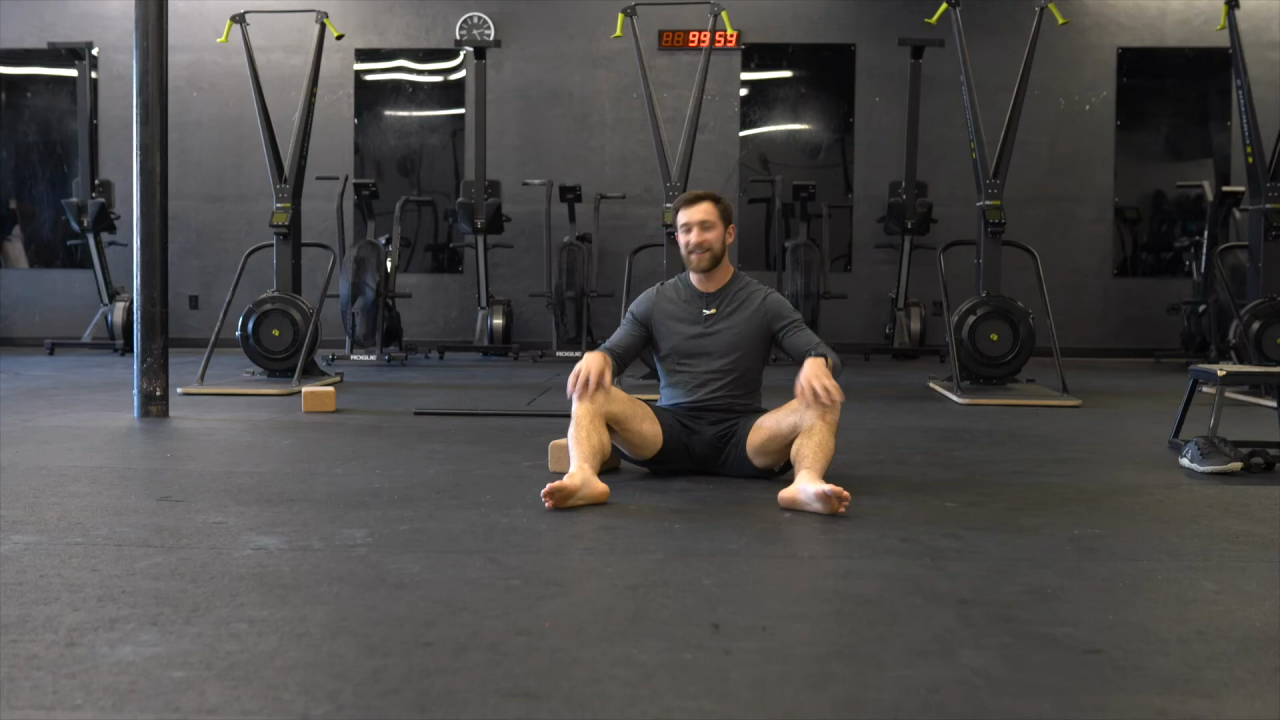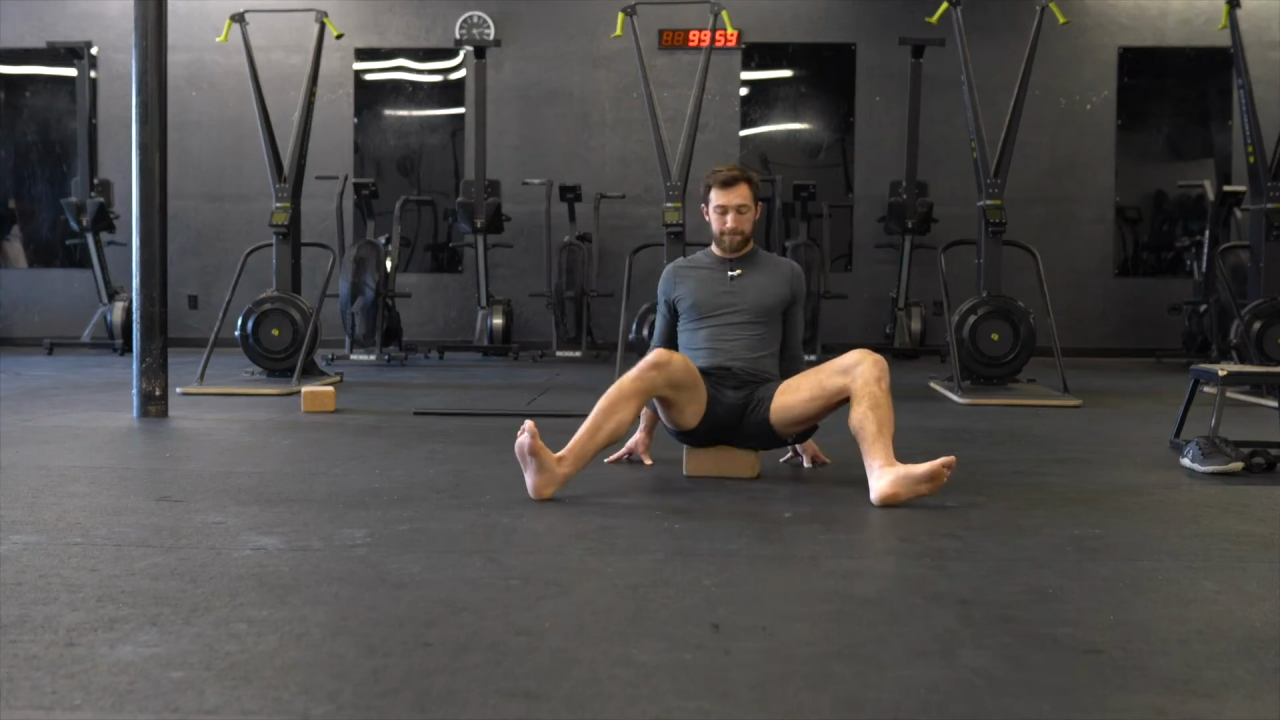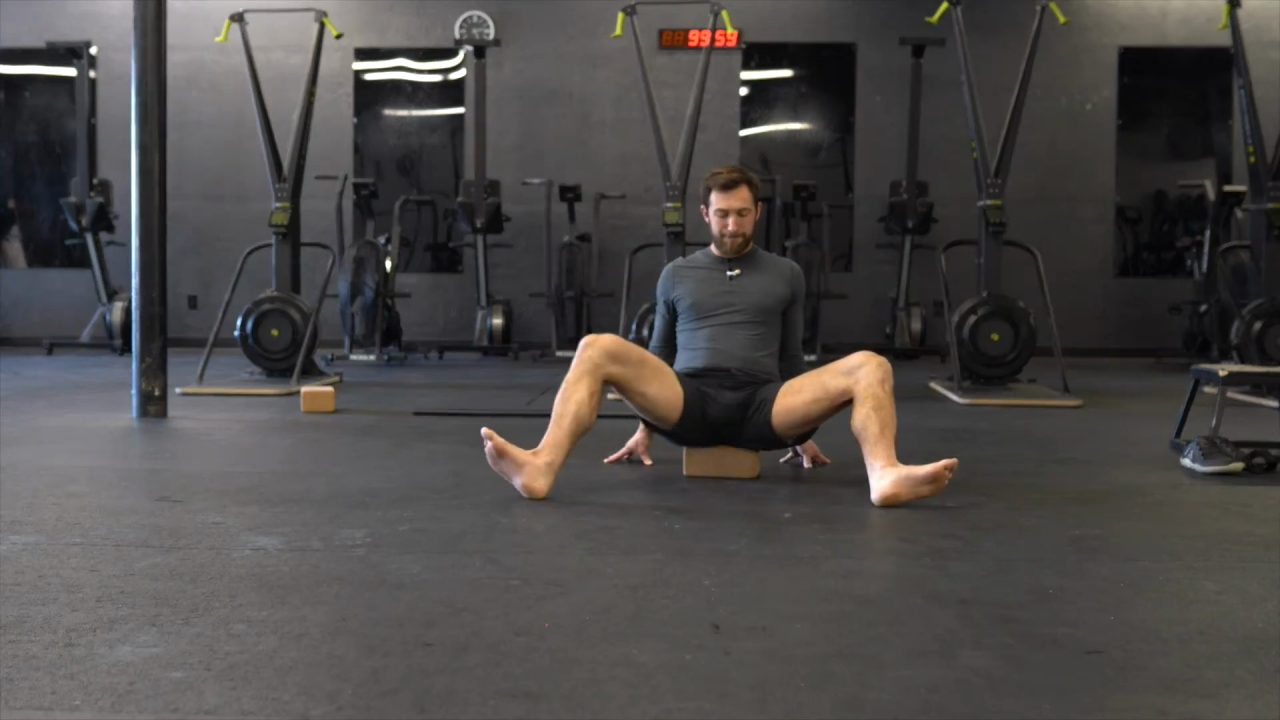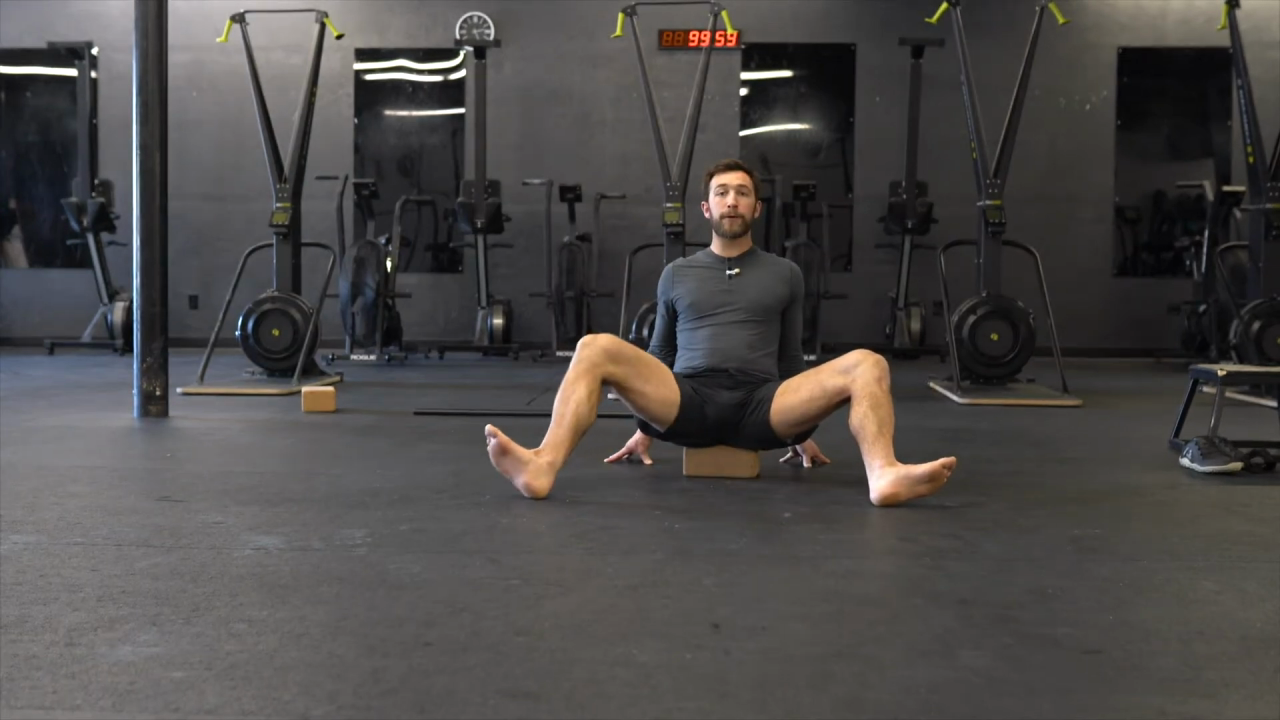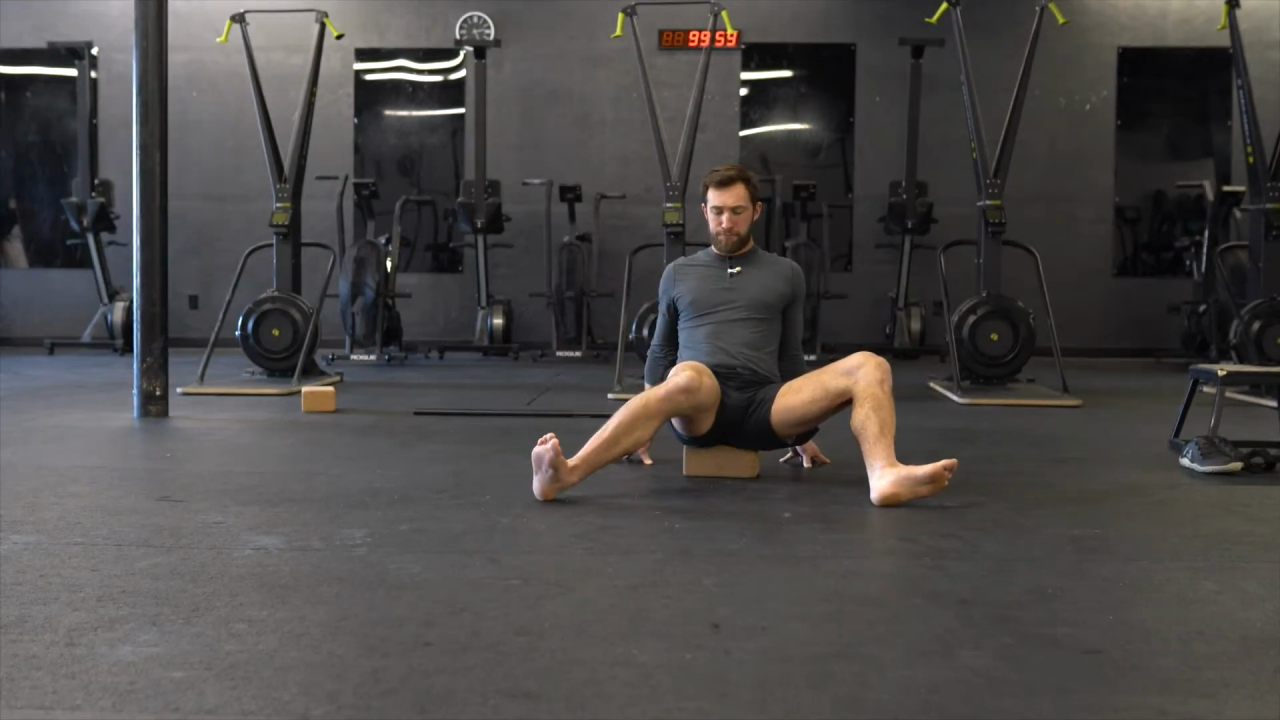
dt=1s
person 1, frame 1
left shoulder: (765, 304)
right shoulder: (654, 303)
left elbow: (823, 355)
right elbow: (613, 354)
left wrist: (816, 361)
right wrist: (594, 358)
left hip: (739, 436)
right hip: (672, 433)
left knee: (820, 402)
right knee: (592, 393)
left ankle: (806, 485)
right ankle: (583, 478)
person 1, frame 2
left shoulder: (786, 275)
right shoulder: (678, 274)
right elbow: (659, 349)
left wrist: (801, 430)
right wrist: (645, 429)
left hip: (761, 407)
right hip: (694, 406)
left knee: (867, 364)
right knee: (664, 361)
left ankle: (884, 475)
right ankle: (558, 469)
person 1, frame 3
left shoulder: (785, 274)
right shoulder: (677, 275)
left elbow: (790, 358)
right elbow: (660, 355)
left wrist: (801, 430)
right wrist: (645, 428)
left hip: (760, 406)
right hip: (690, 404)
left knee: (870, 367)
right knee: (597, 349)
left ankle: (885, 476)
right ankle: (543, 468)
person 1, frame 4
left shoulder: (784, 274)
right shoulder: (677, 274)
left elbow: (790, 358)
right elbow: (661, 355)
left wrist: (801, 429)
right wrist: (645, 428)
left hip: (758, 406)
right hip: (688, 404)
left knee: (867, 365)
right knee: (597, 347)
left ankle: (884, 475)
right ankle: (545, 466)
person 1, frame 5
left shoulder: (785, 274)
right shoulder: (678, 274)
right elbow: (661, 354)
left wrist: (801, 430)
right wrist: (646, 429)
left hip: (763, 406)
right hip: (696, 411)
left knee: (869, 367)
right knee: (690, 378)
left ankle: (885, 475)
right ankle: (567, 473)
